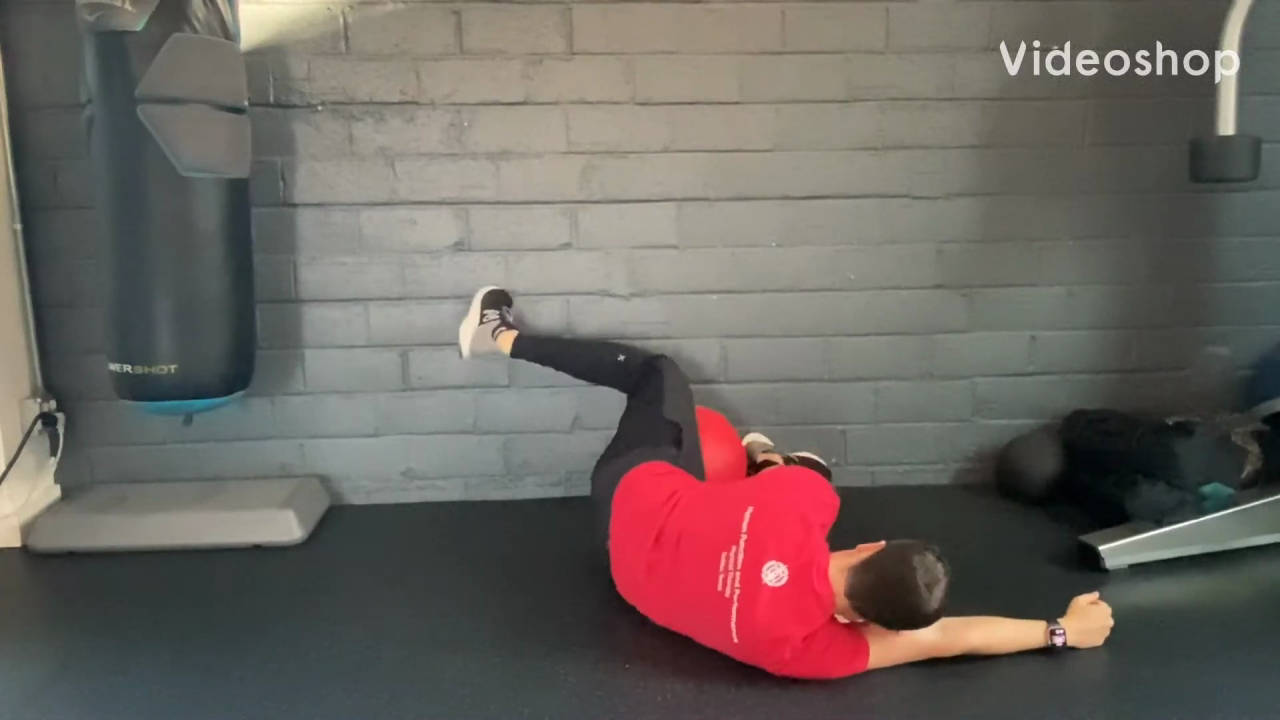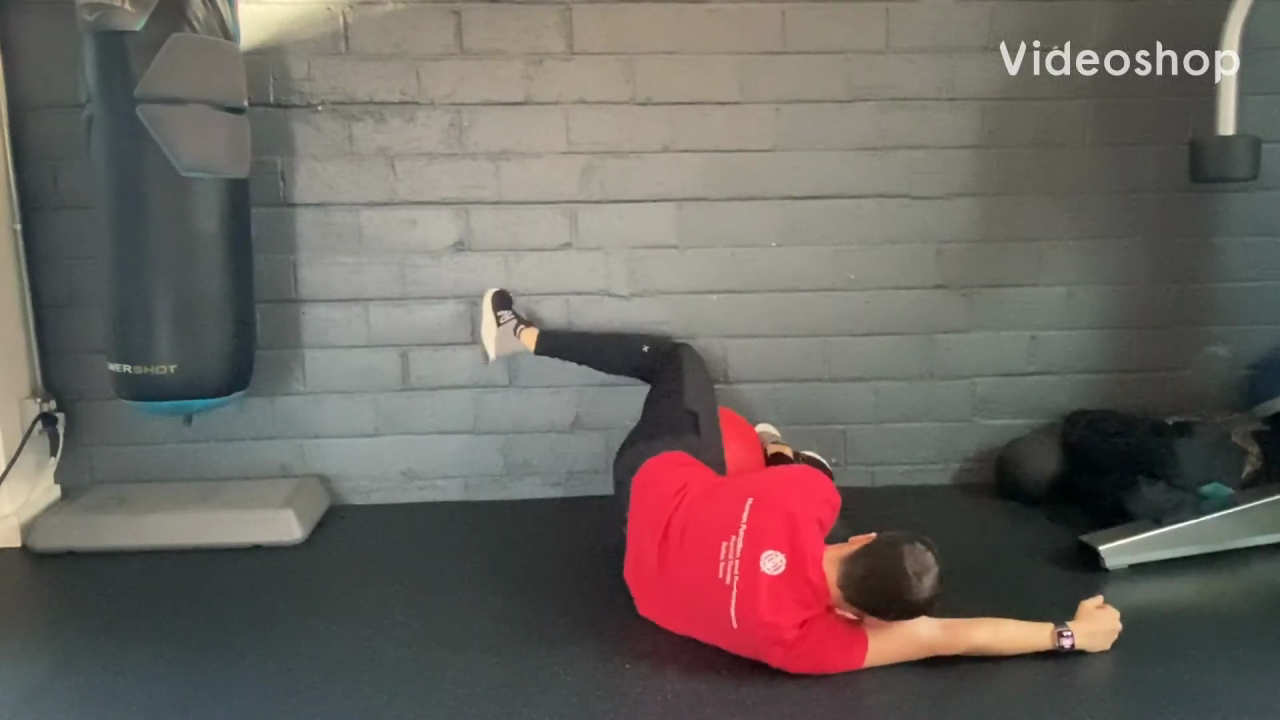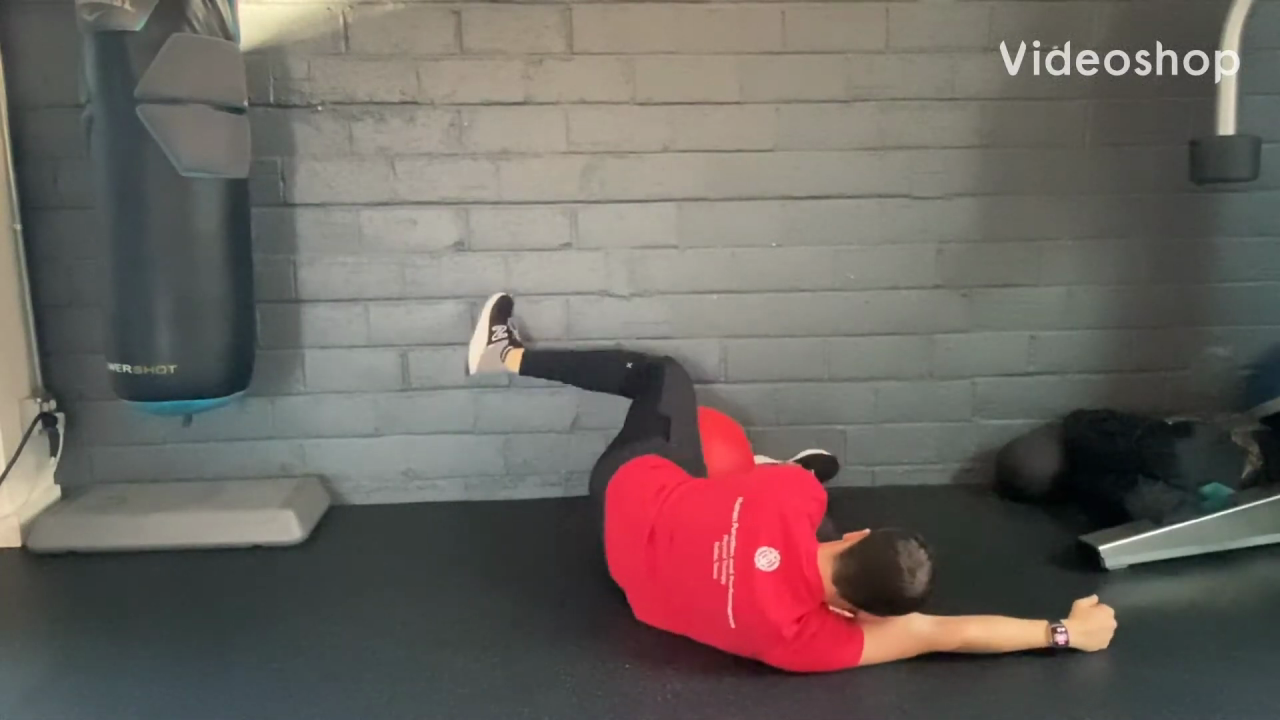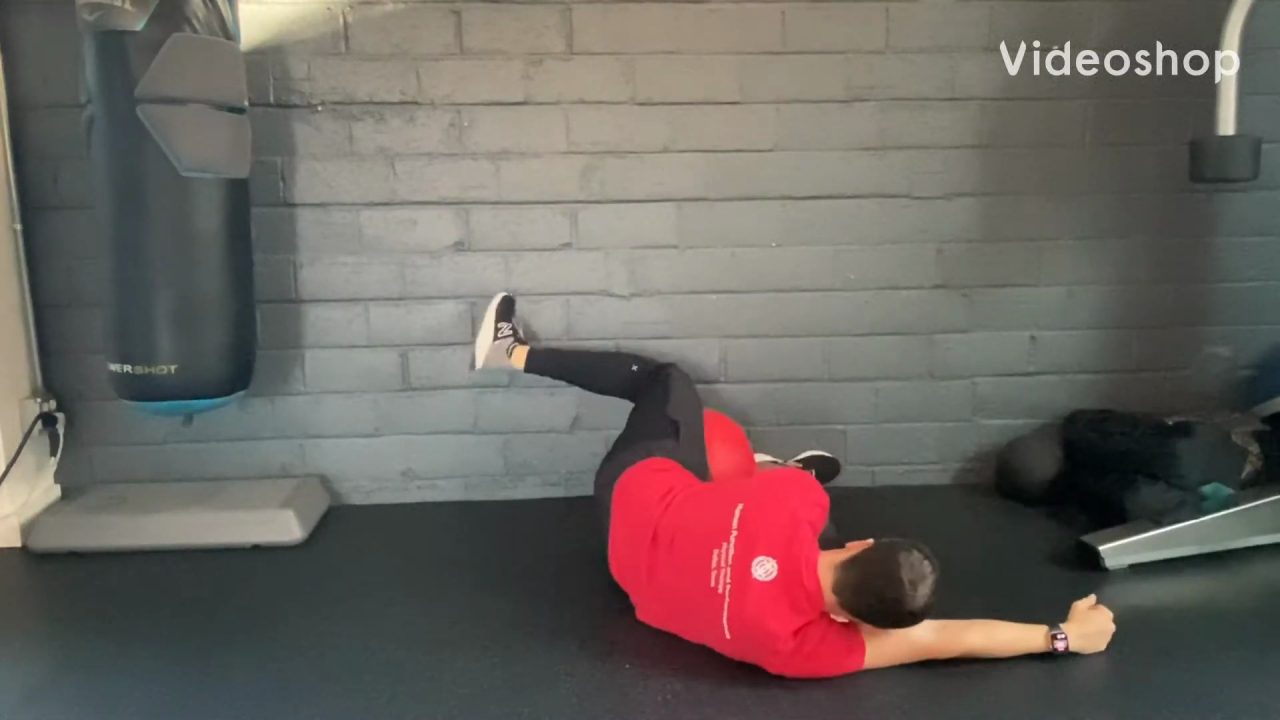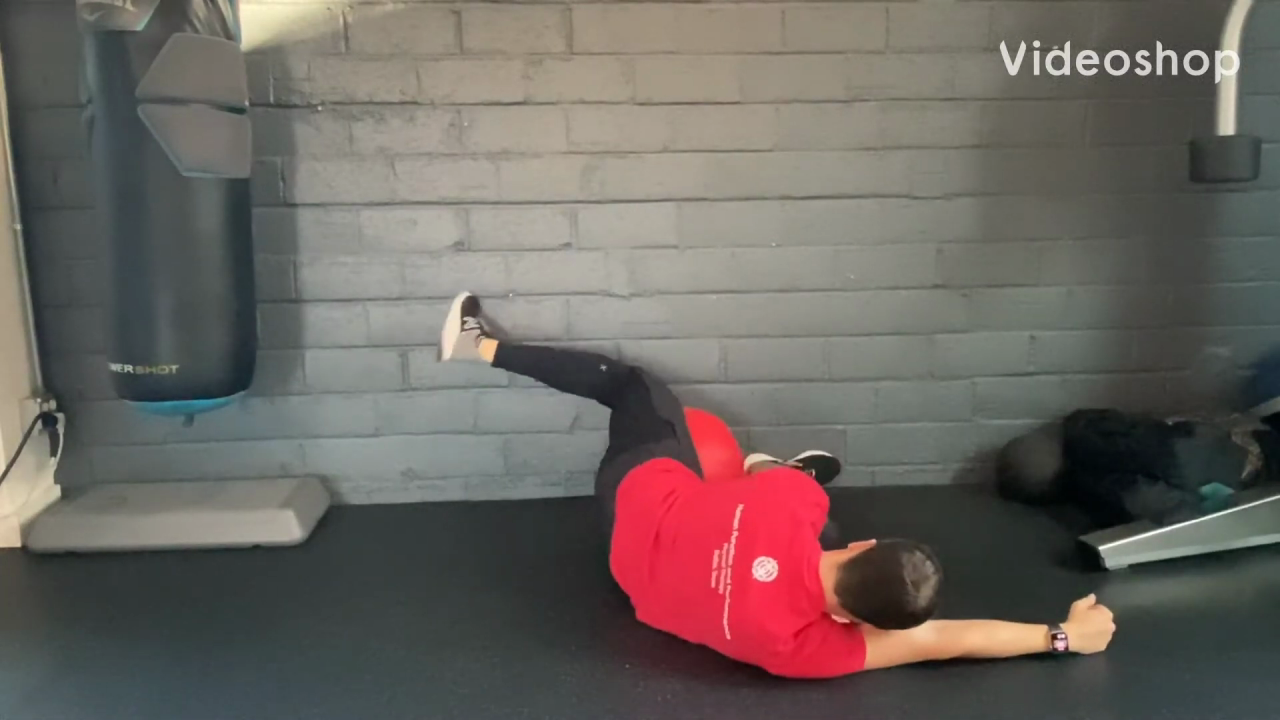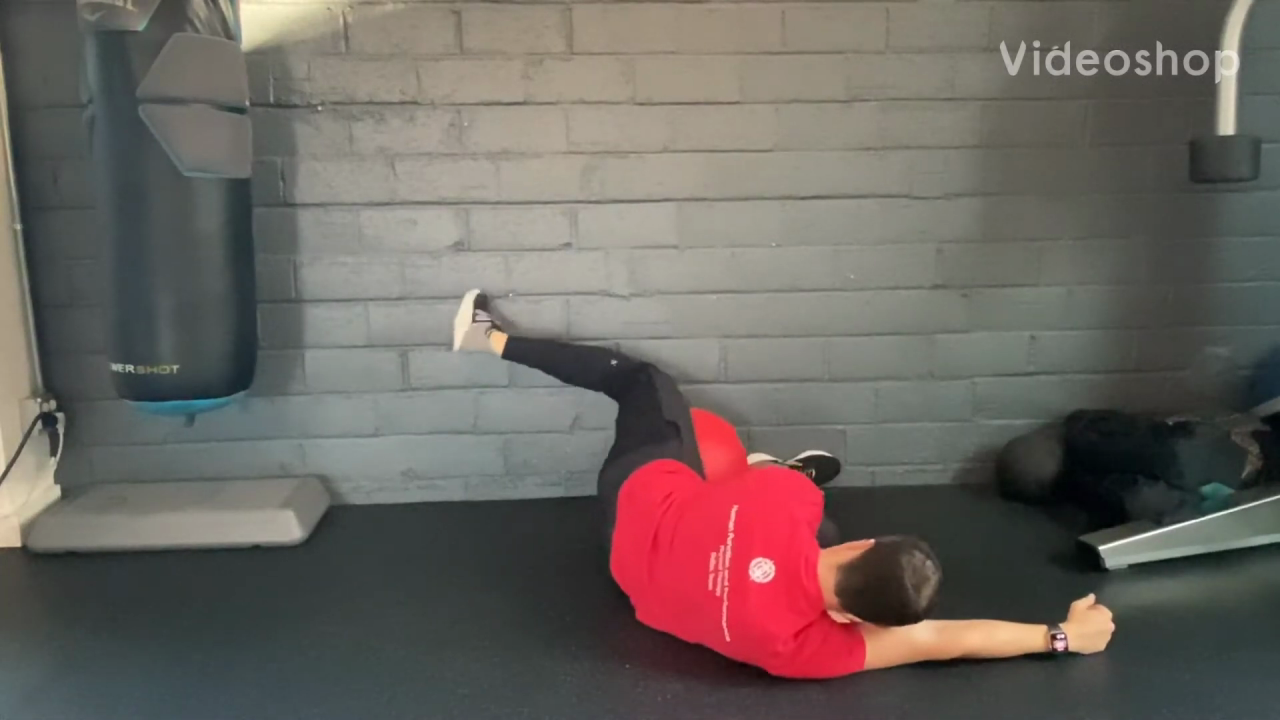
dt=0.3s
person 1, frame 1
left shoulder: (805, 499)
right shoulder: (801, 649)
right elbow: (948, 640)
right wrist: (1063, 630)
left hip: (643, 489)
right hip: (645, 531)
left knee: (658, 371)
left ankle: (502, 337)
person 1, frame 2
left shoulder: (802, 497)
right shoulder: (799, 640)
right elbow: (951, 639)
right wrist: (1073, 634)
left hip: (660, 476)
right hip: (672, 497)
left knee: (678, 360)
left ankle: (522, 336)
person 1, frame 3
left shoulder: (791, 493)
right shoulder: (797, 639)
right elbow: (943, 634)
right wrist: (1067, 631)
left hip: (633, 484)
left knee: (665, 374)
left ankle: (508, 355)
person 1, frame 4
left shoulder: (792, 495)
right shoulder: (797, 646)
right elbow: (946, 642)
right wrist: (1066, 635)
left hip: (640, 485)
right hip: (647, 520)
left knee: (667, 380)
left ankle: (514, 352)
person 1, frame 5
left shoulder: (794, 499)
right shoulder: (795, 646)
right elbow: (947, 641)
right wrist: (1062, 635)
left hip: (644, 487)
right hip: (645, 520)
left knee: (631, 382)
left ankle: (482, 345)
person 1, frame 6
left shoulder: (785, 497)
right shoulder: (796, 646)
right elbow: (948, 642)
right wrist: (1064, 635)
left hip: (646, 487)
right hip: (652, 515)
left knee: (643, 380)
left ankle: (493, 338)
